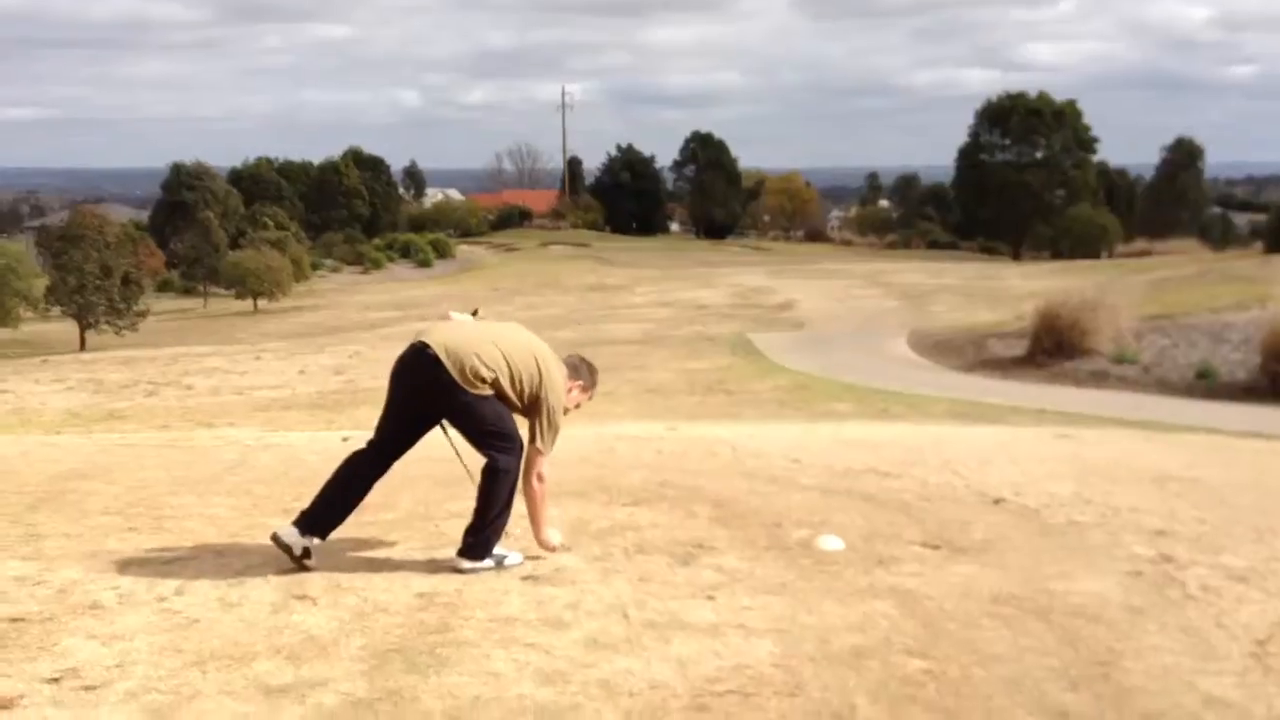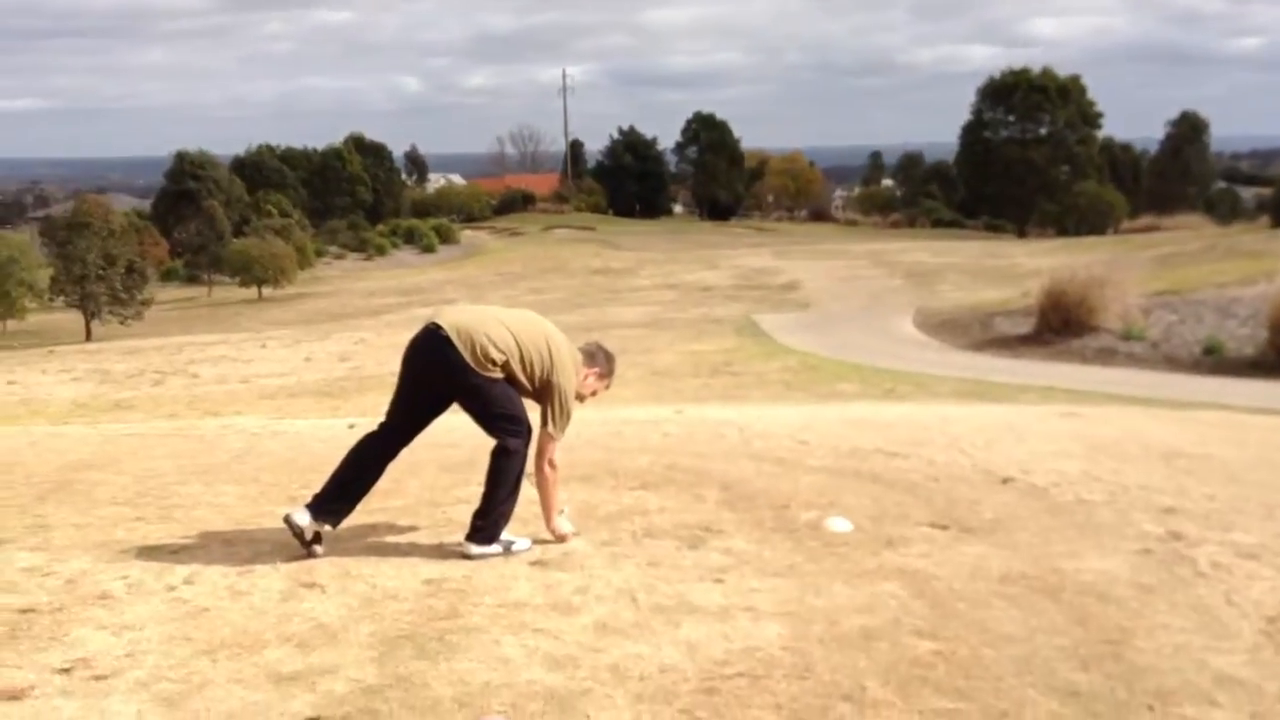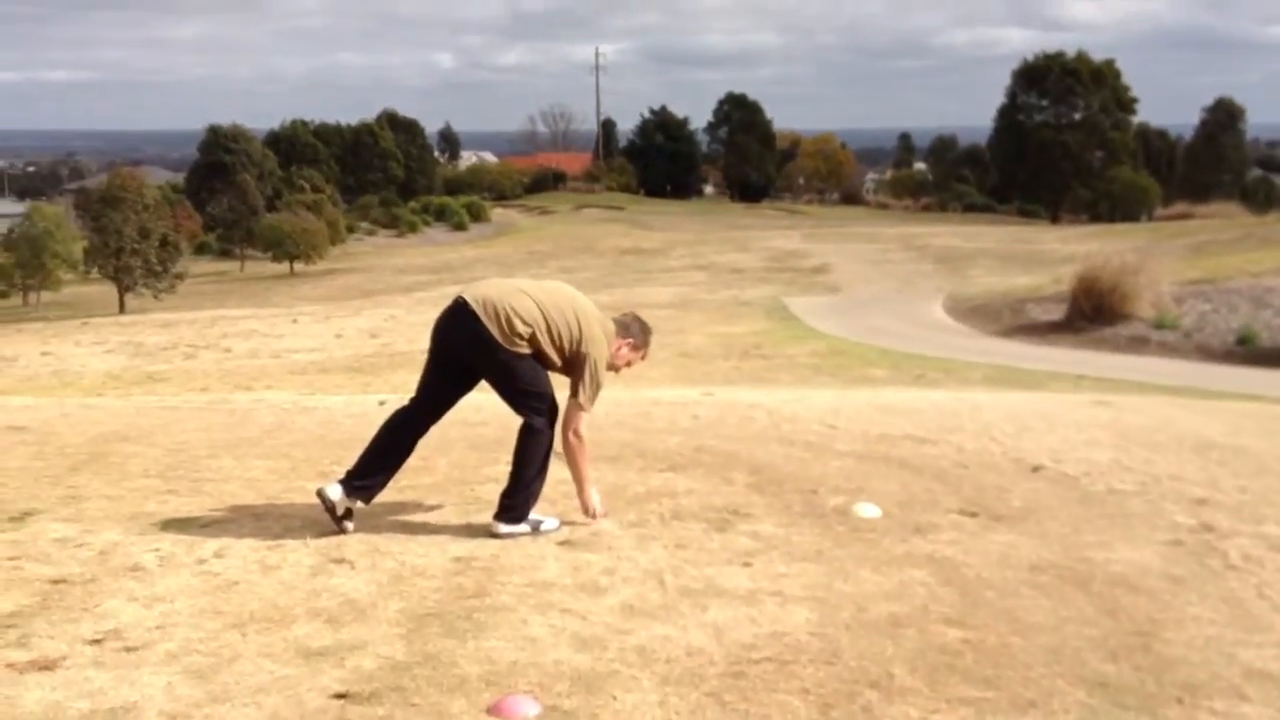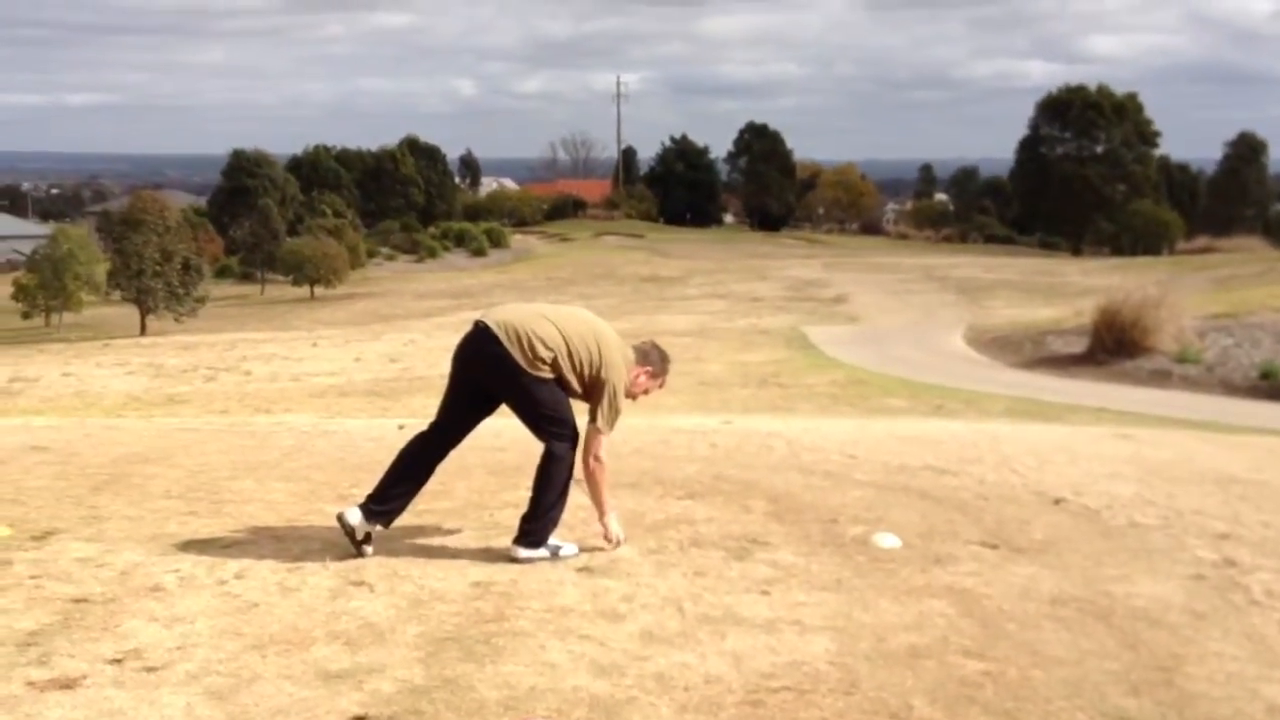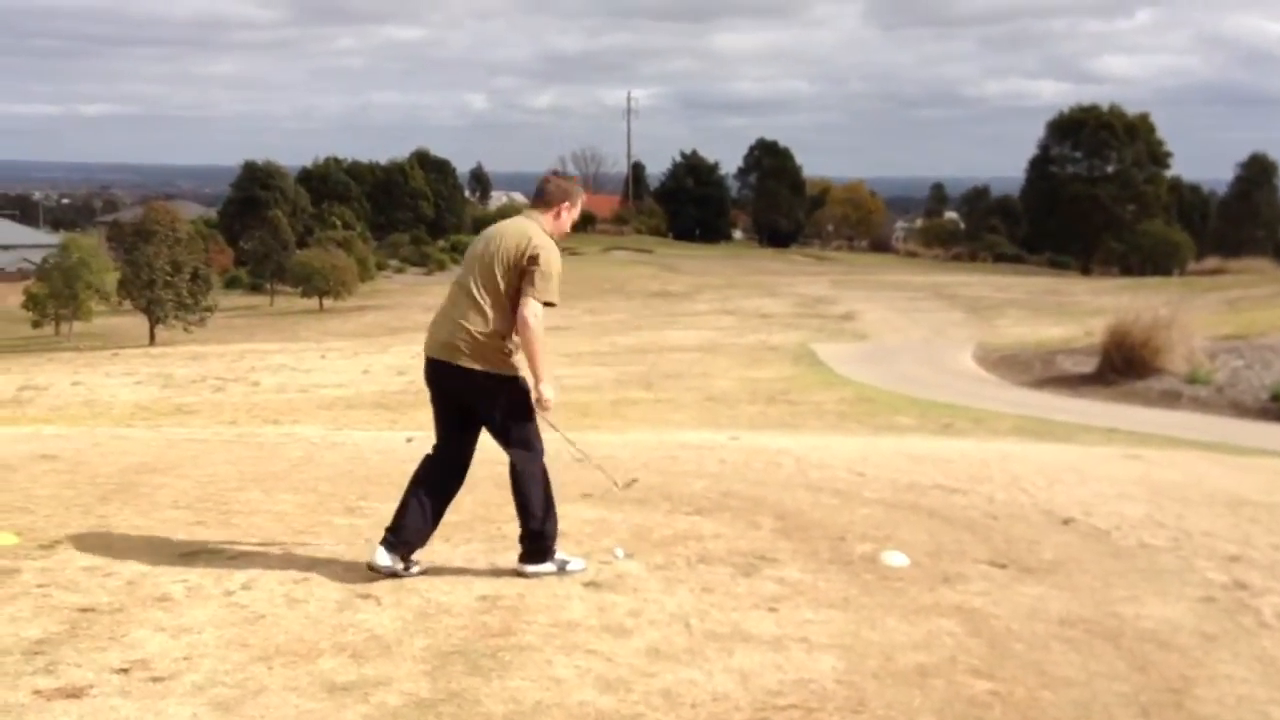
dt=0.7s
person 1, frame 1
left shoulder: (515, 333)
right shoulder: (553, 387)
left elbow: (454, 318)
right elbow: (535, 473)
right wrist: (542, 531)
left hip: (418, 354)
right hip: (460, 373)
left knee: (380, 451)
right knee: (507, 452)
left ankle: (303, 532)
right ankle: (477, 552)
person 1, frame 2
left shoulder: (552, 345)
right shoulder: (565, 374)
right elbow: (546, 459)
right wrist: (554, 519)
left hip: (432, 337)
right hip: (468, 354)
left knee: (392, 433)
right knee: (515, 436)
left ankle: (314, 516)
right ankle: (485, 537)
person 1, frame 3
left shoulder: (588, 320)
right shoulder: (597, 346)
right elbow: (573, 430)
right wrist: (586, 491)
left hip: (462, 311)
right hip: (496, 329)
left knee: (422, 409)
right knee: (541, 414)
left ankle: (348, 491)
right ankle: (513, 516)
person 1, frame 4
left shoulder: (605, 342)
right shoulder: (616, 372)
right elbow: (593, 454)
right wrist: (607, 515)
left hip: (482, 336)
right hip: (519, 354)
left knee: (441, 433)
right knee: (562, 440)
left ankle: (367, 515)
right ankle: (533, 541)
person 1, frame 5
left shoulder: (494, 232)
right shoulder: (543, 249)
right elbow: (529, 317)
right wrist: (542, 381)
left hip: (440, 354)
right hip: (484, 364)
left knee: (448, 455)
right knee: (526, 452)
left ankle: (395, 550)
right ankle: (540, 554)
